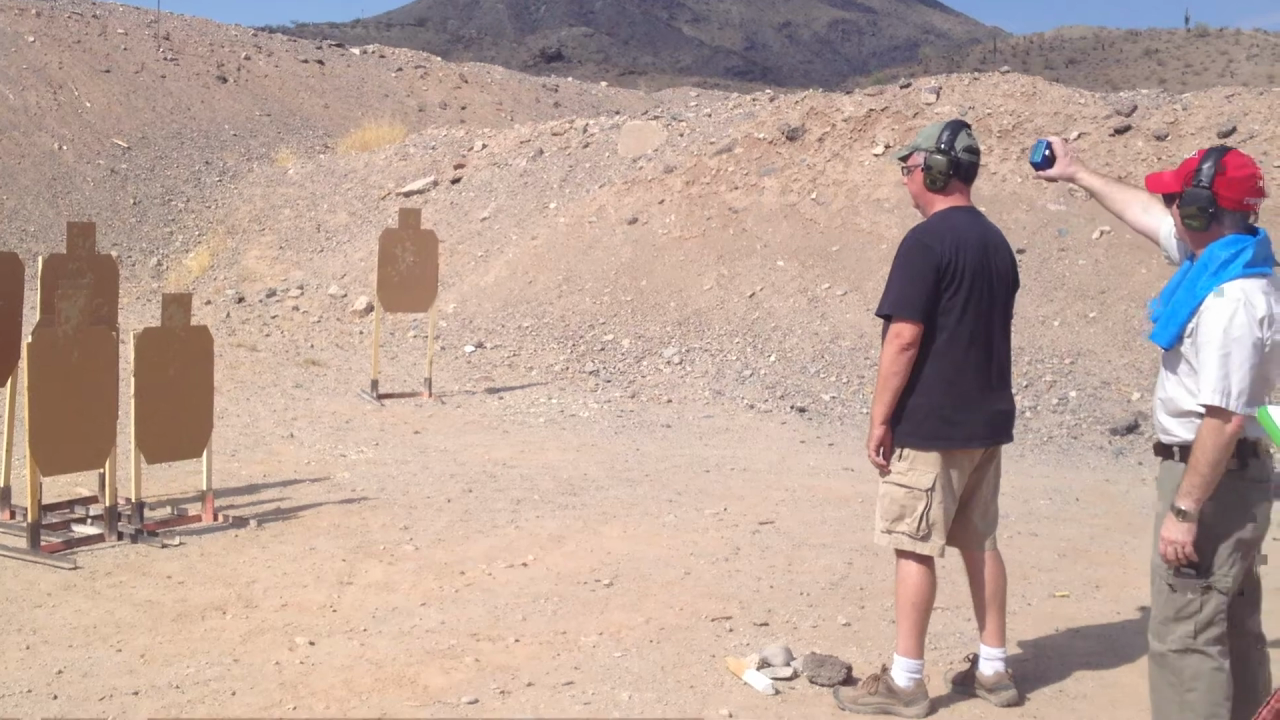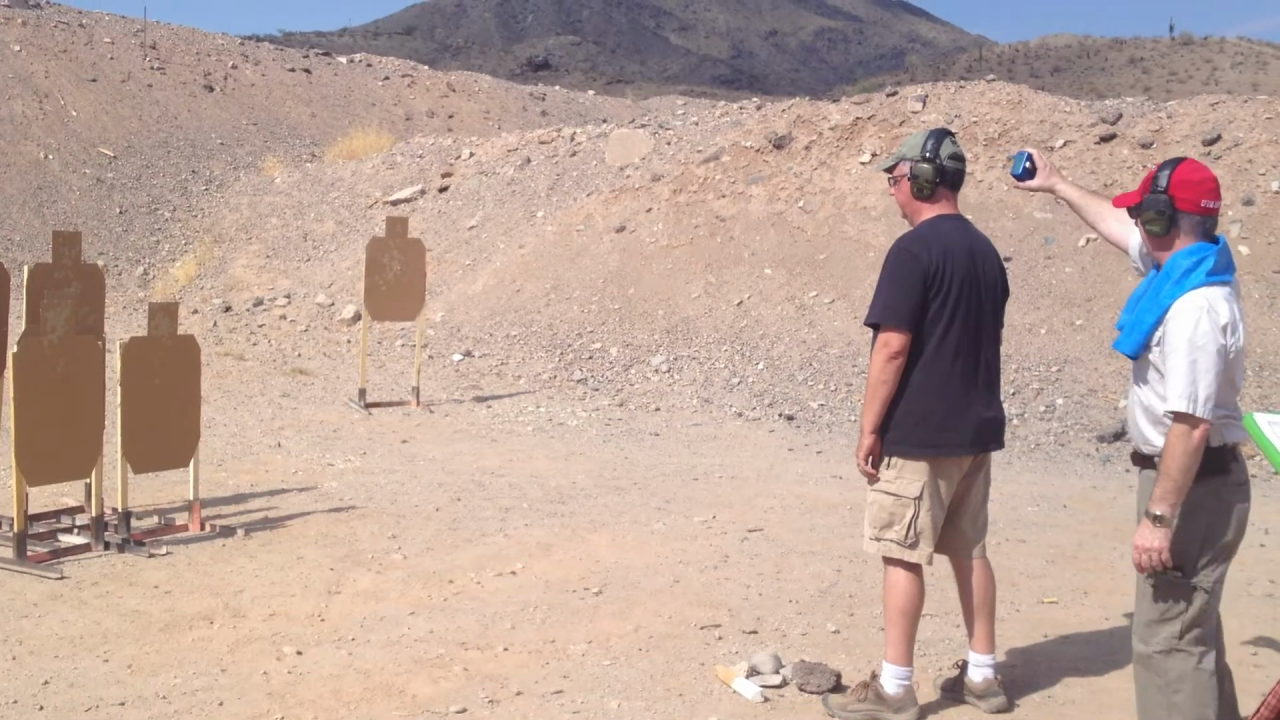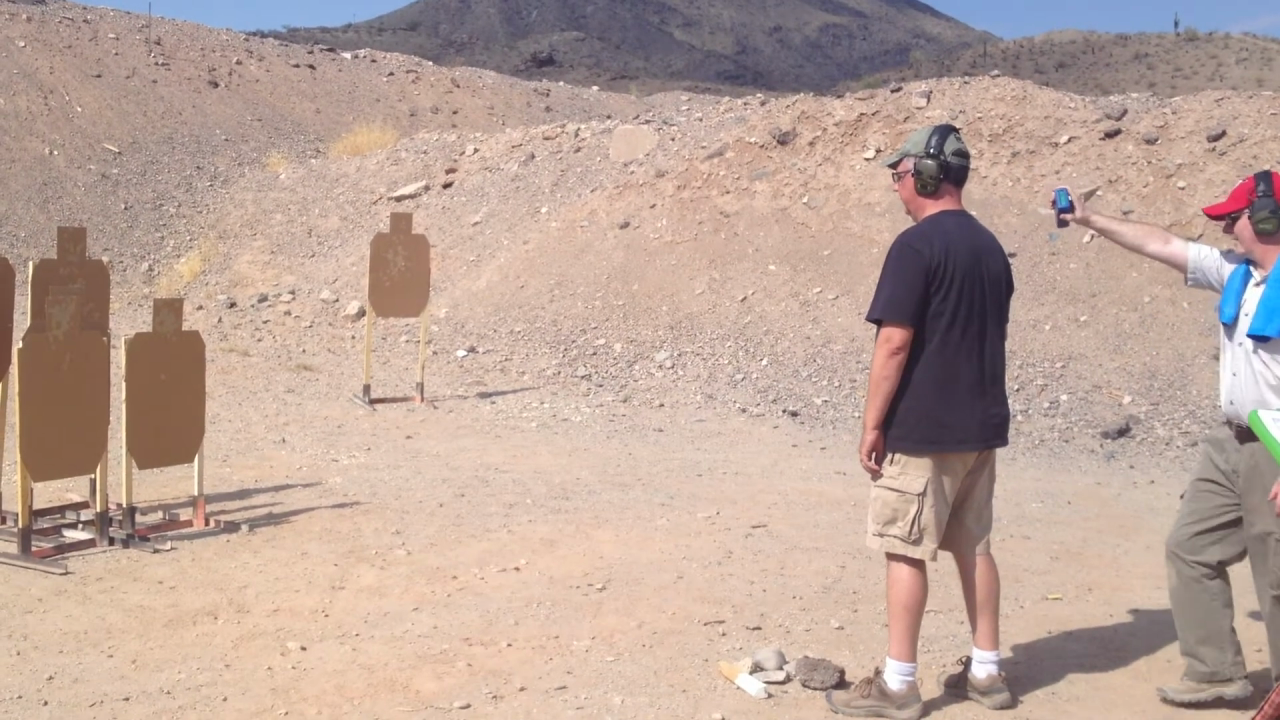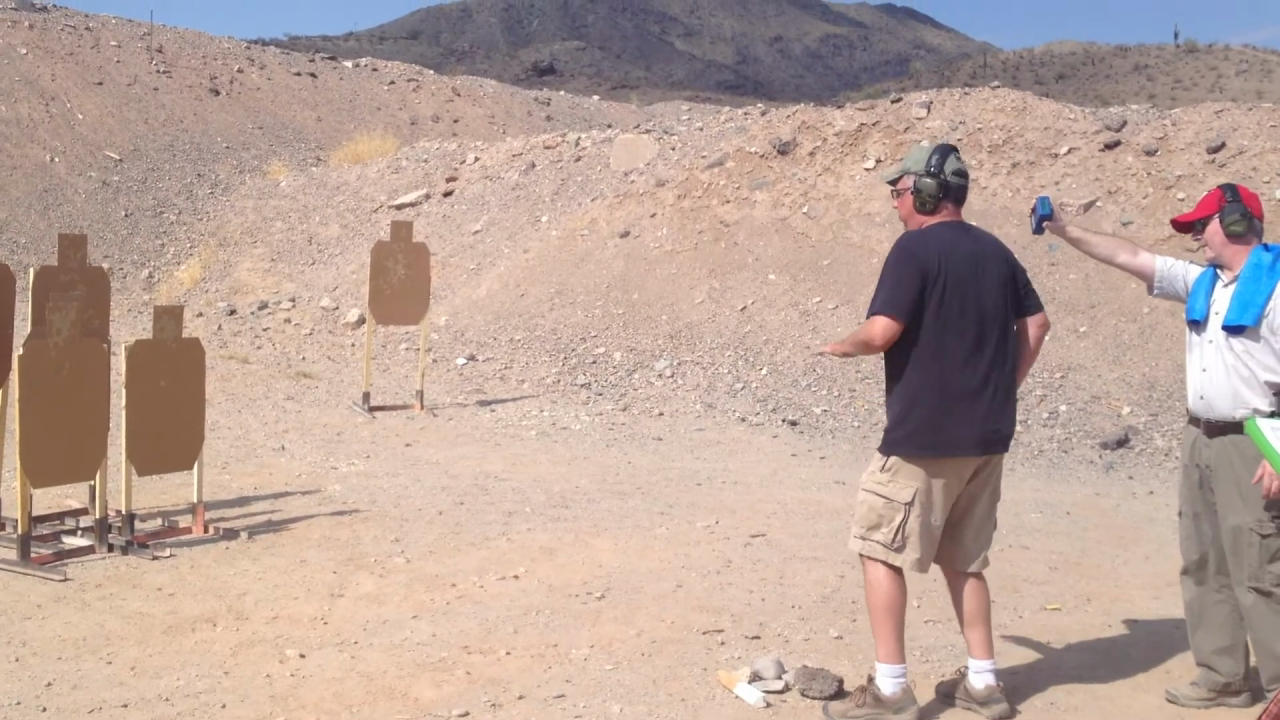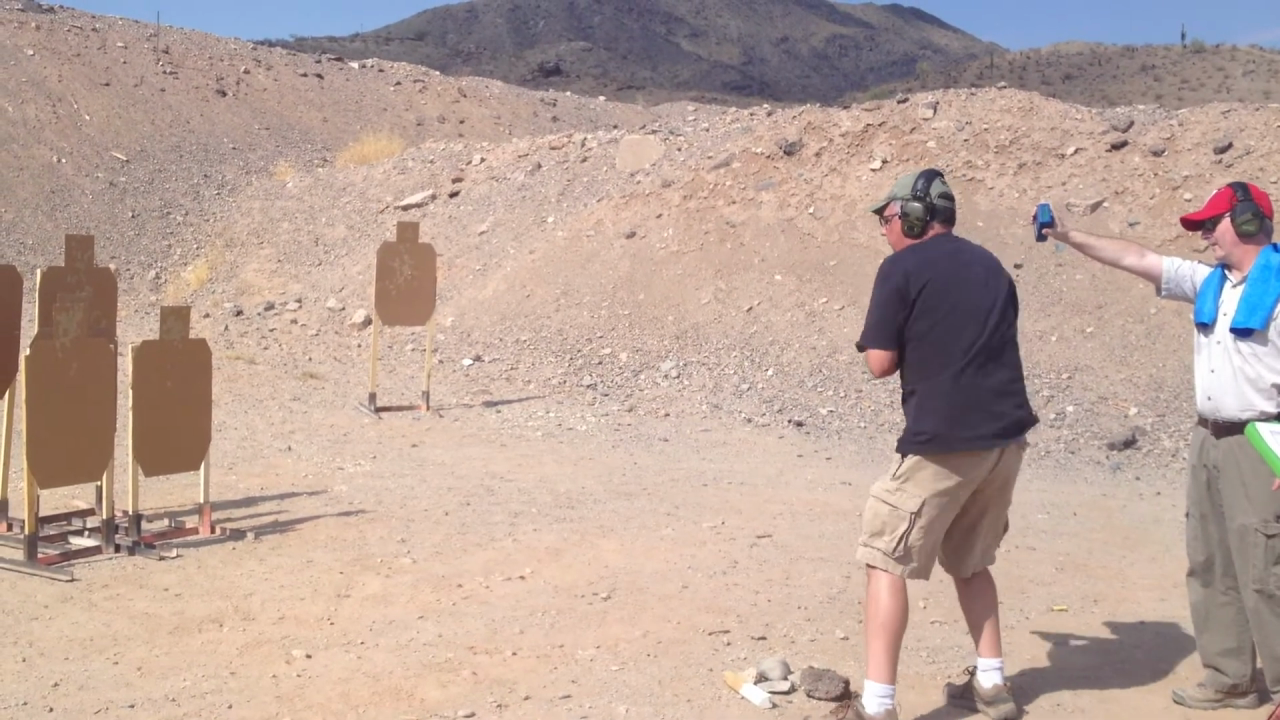
dt=1s
person 1, frame 1
left shoulder: (927, 241)
right shoulder: (996, 242)
left elbow: (904, 338)
left wrist: (880, 419)
left hip: (929, 426)
right hip: (986, 420)
left knee: (913, 548)
right knee: (979, 541)
right ankle: (992, 668)
person 1, frame 2
left shoulder: (914, 250)
right shoulder: (985, 250)
left elbow: (893, 347)
left wrist: (869, 429)
left hip: (918, 434)
right hip: (975, 430)
left knee: (902, 556)
right knee: (968, 549)
person 1, frame 3
left shoulder: (917, 245)
right shoulder: (990, 246)
left elbow: (895, 342)
left wrist: (872, 425)
left hip: (921, 429)
right hip: (980, 425)
left knee: (906, 550)
right knee: (973, 545)
right ankle: (986, 671)
person 1, frame 4
left shoulder: (915, 249)
right shoulder: (994, 251)
left elbow: (884, 331)
right elbow: (1037, 325)
left wrist: (844, 346)
left hip: (922, 438)
right hip: (987, 435)
left knee: (881, 552)
right knee: (961, 559)
person 1, frame 5
left shoulder: (903, 267)
right shoulder: (985, 264)
left elbow: (880, 362)
left wrist: (877, 343)
left hip: (944, 441)
right hip: (1004, 436)
left knee: (889, 564)
right knee: (967, 561)
person 2, frame 1
left shoulder: (1230, 298)
right shoulder: (1218, 261)
left elbow: (1225, 419)
right elbow: (1142, 209)
left wrist: (1183, 511)
right wrist: (1077, 173)
left hip: (1212, 480)
right hip: (1227, 477)
left knee: (1183, 636)
right knee: (1232, 627)
person 2, frame 2
left shoulder: (1195, 308)
right shoulder: (1182, 272)
left elbow: (1192, 424)
right elbow: (1115, 225)
left wrist: (1157, 517)
right wrist: (1056, 185)
left hip: (1195, 484)
right hip: (1189, 481)
left knee: (1165, 638)
right knee: (1188, 608)
person 2, frame 3
right shoulder: (1235, 273)
right elbow: (1164, 245)
right wrist: (1091, 220)
right hip: (1231, 442)
right knee: (1188, 547)
right ankle: (1214, 669)
person 2, frame 4
right shoulder: (1199, 282)
right elbow: (1131, 257)
right wrist: (1066, 232)
right hip: (1200, 441)
right knee: (1203, 566)
right ankle: (1222, 677)
person 2, frame 5
right shoulder: (1207, 282)
right elbow: (1138, 259)
right wrist: (1069, 237)
right hip: (1208, 440)
right knee: (1210, 566)
right ankle: (1229, 678)
